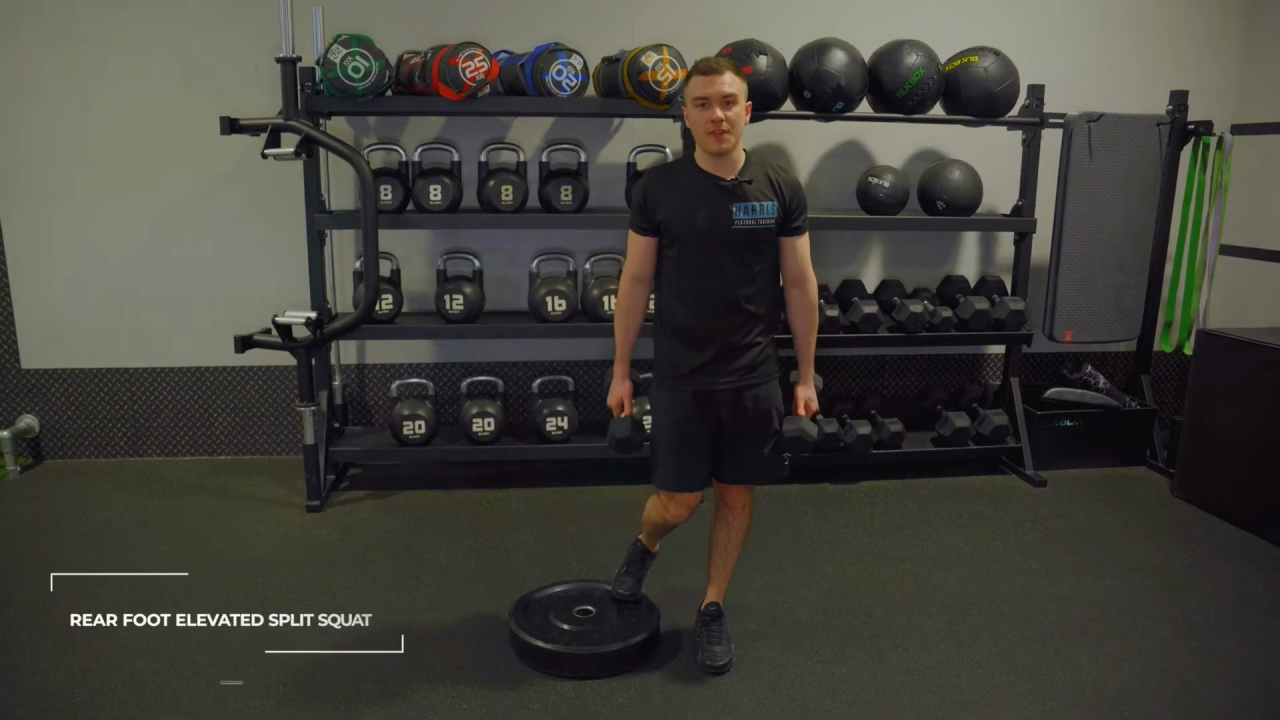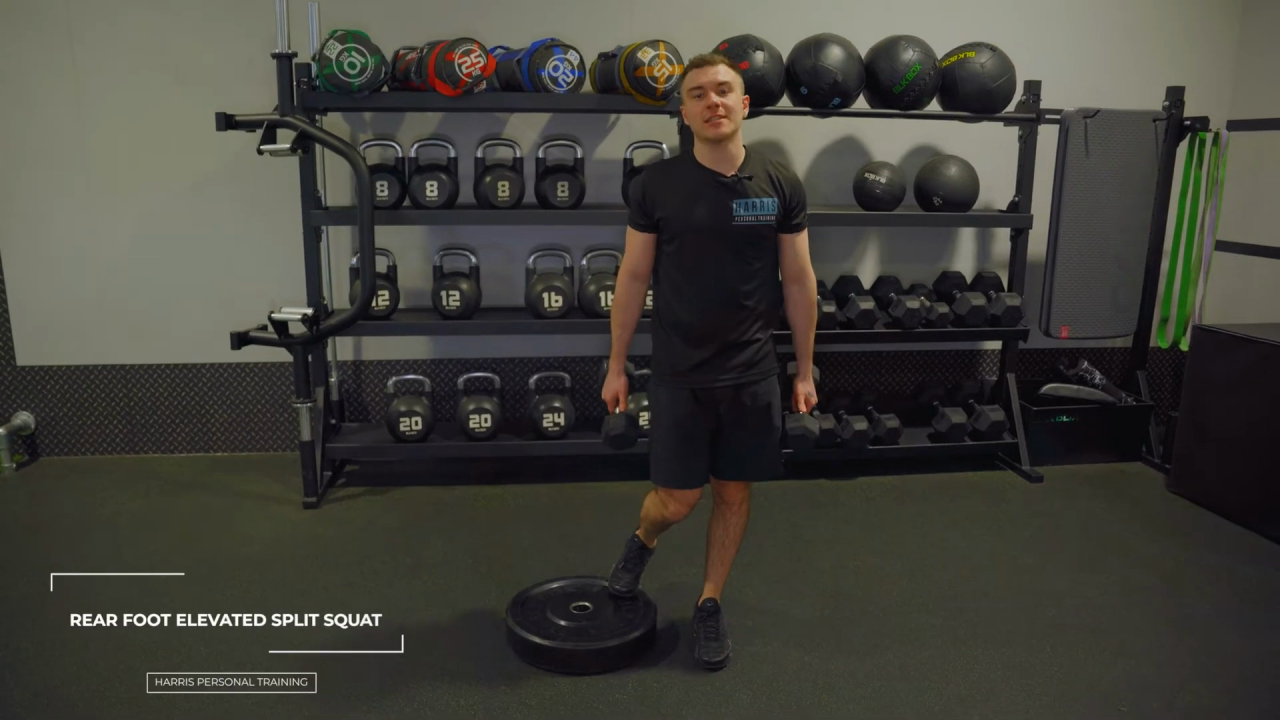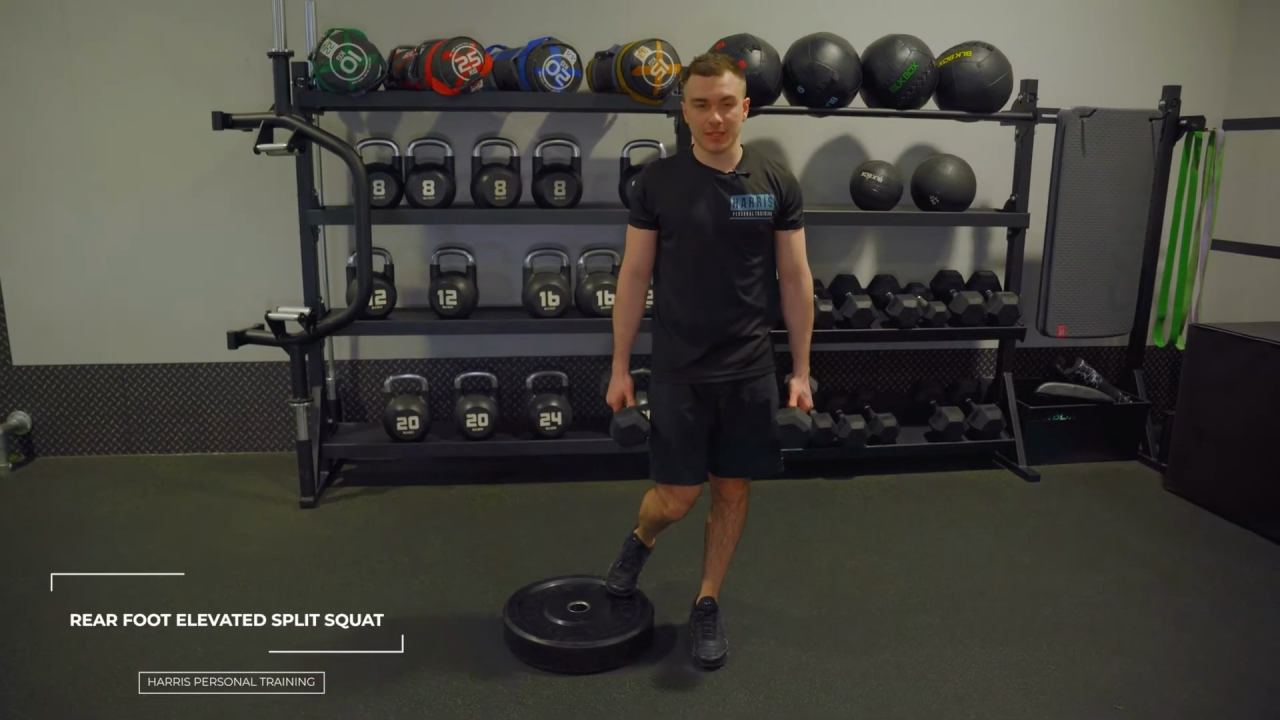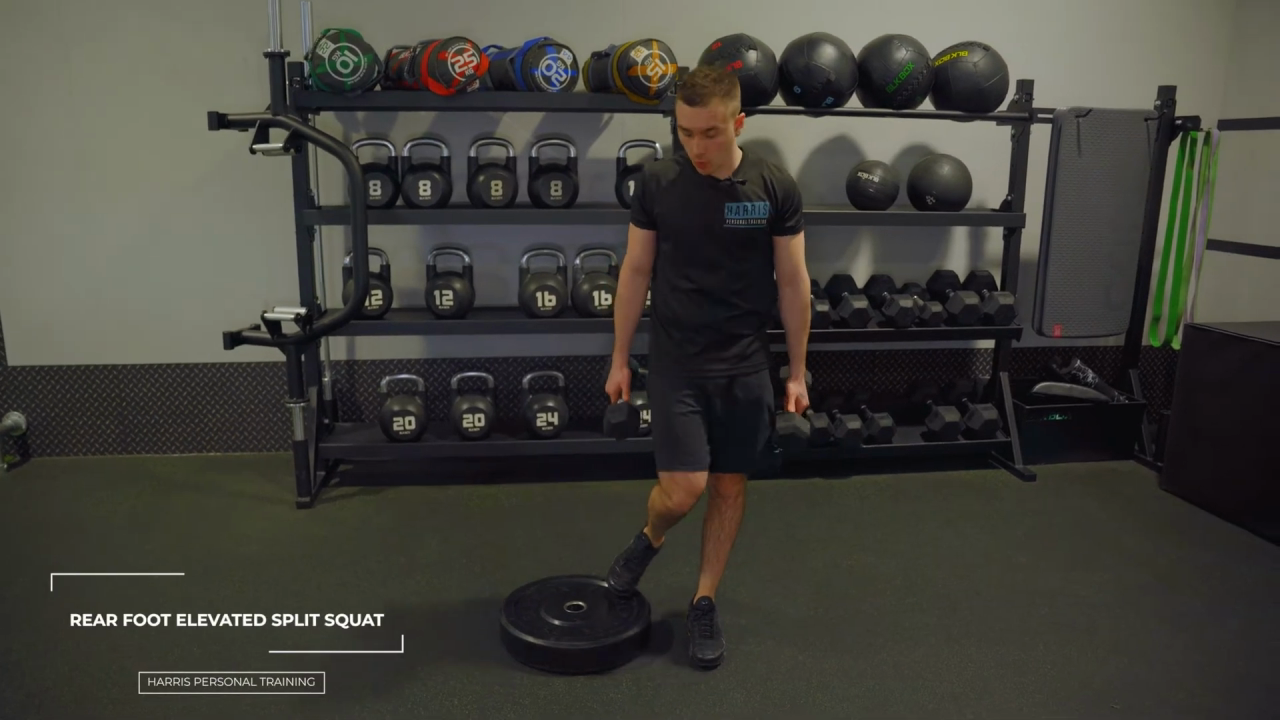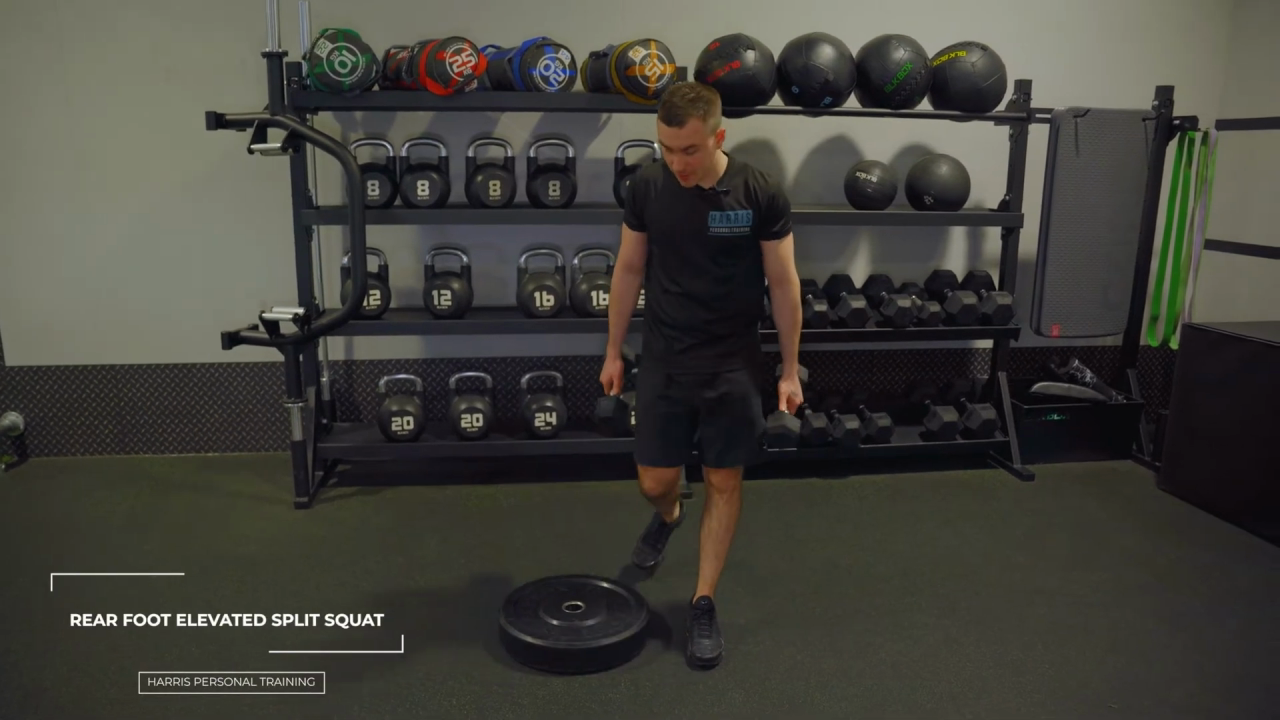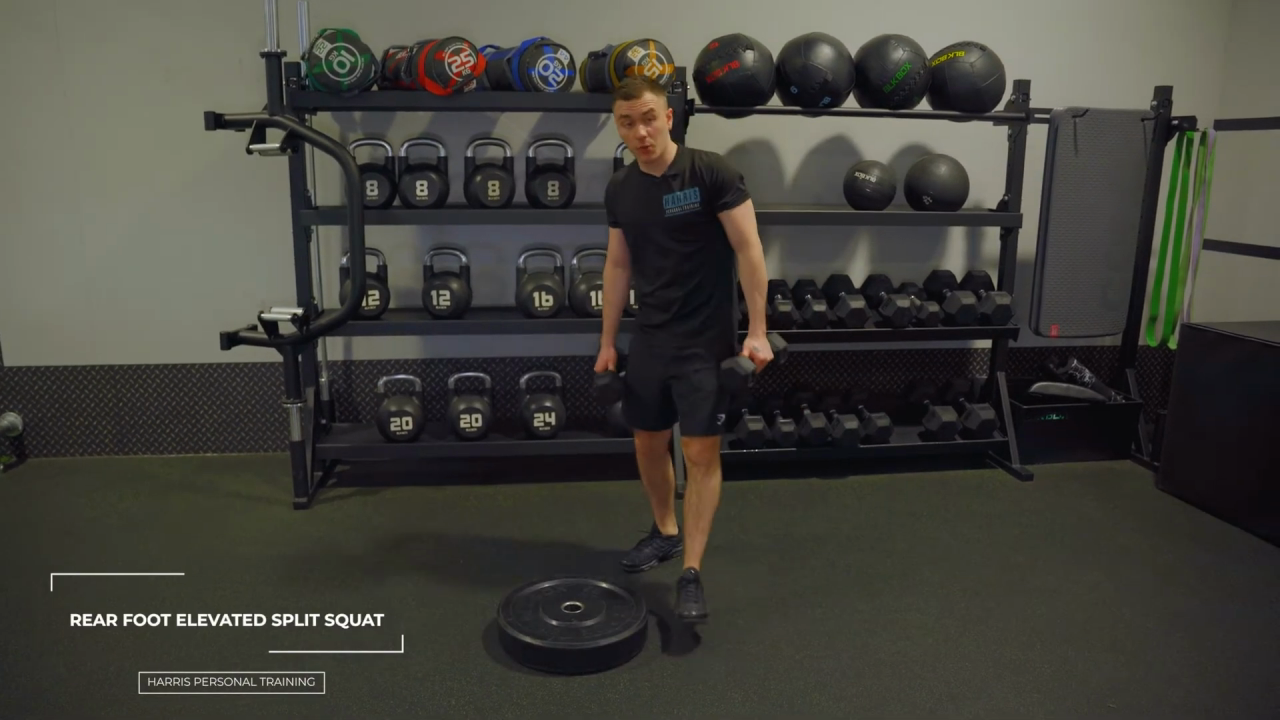
dt=0.4s
person 1, frame 1
left shoulder: (780, 189)
right shoulder: (657, 188)
left elbow: (799, 284)
right elbow: (635, 282)
left wrist: (805, 376)
right wrist: (621, 372)
left hip: (752, 376)
right hip: (680, 377)
left knee: (735, 495)
right knee: (678, 501)
left ankle: (712, 608)
right ankle: (644, 546)
person 1, frame 2
left shoulder: (780, 185)
right shoulder: (656, 184)
left elbow: (799, 281)
right elbow: (633, 277)
left wrist: (805, 369)
right wrist: (615, 365)
left hip: (752, 373)
right hip: (679, 373)
left knee: (733, 492)
right knee: (677, 499)
left ankle: (709, 605)
right ankle: (641, 541)
person 1, frame 3
left shoulder: (776, 183)
right shoulder: (657, 181)
left elbow: (794, 279)
right elbow: (634, 277)
left wrist: (800, 371)
right wrist: (619, 368)
left hip: (750, 369)
right hip: (679, 370)
left knee: (731, 489)
right knee: (676, 496)
left ankle: (707, 603)
right ankle: (638, 541)
person 1, frame 4
left shoulder: (775, 188)
right shoulder: (657, 182)
left elbow: (793, 283)
right elbow: (636, 273)
left wrist: (797, 372)
right wrist: (619, 359)
left hip: (744, 364)
right hip: (676, 362)
left knee: (729, 486)
right knee: (683, 488)
left ankle: (704, 603)
right ankle: (648, 539)
person 1, frame 5
left shoulder: (761, 194)
right shoulder: (645, 187)
left elbow: (783, 284)
right elbow: (629, 269)
left wrist: (790, 370)
right wrist: (613, 351)
left hip: (732, 363)
right hip: (664, 358)
left knee: (724, 481)
right knee: (655, 479)
left ankle: (703, 603)
right ankle: (667, 515)
person 1, frame 6
left shoulder: (711, 172)
right shoulder: (620, 189)
left elbow: (748, 251)
right elbow: (618, 267)
left wrist: (757, 331)
right wrist: (608, 341)
left hip: (705, 338)
right hip: (650, 336)
left knee: (701, 452)
right knee: (648, 441)
left ankle: (692, 573)
right ankle: (665, 531)
